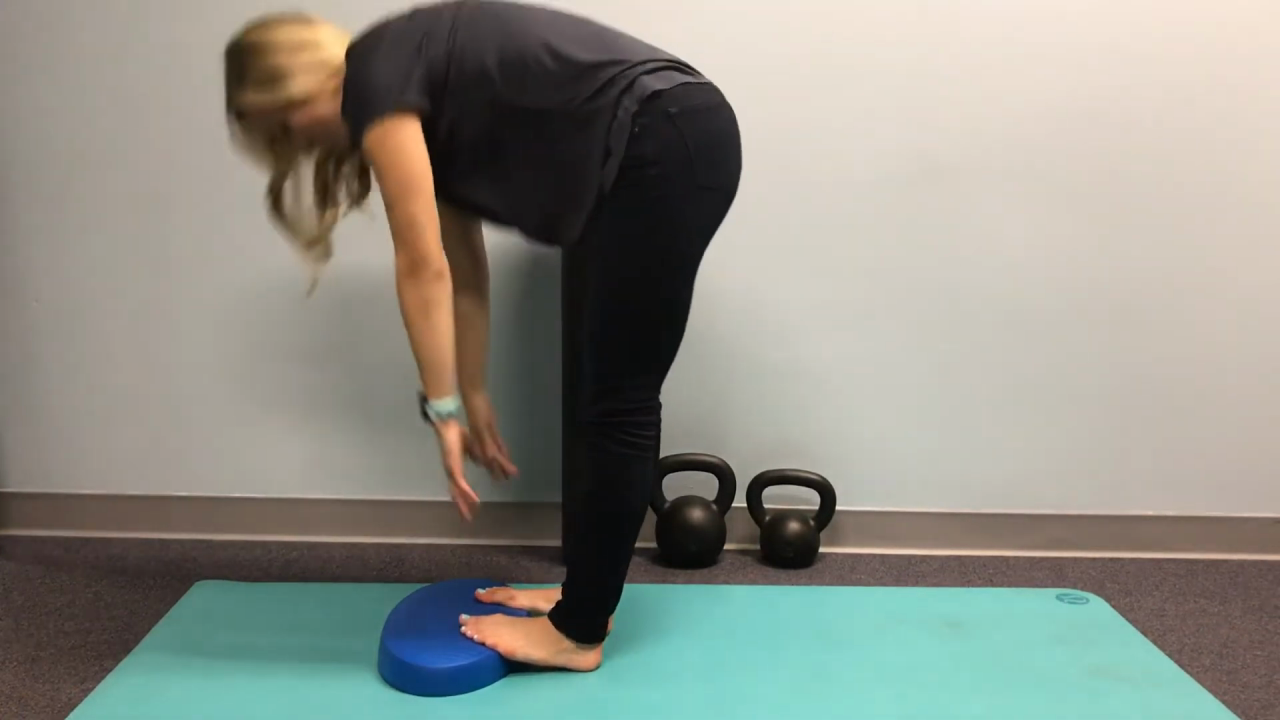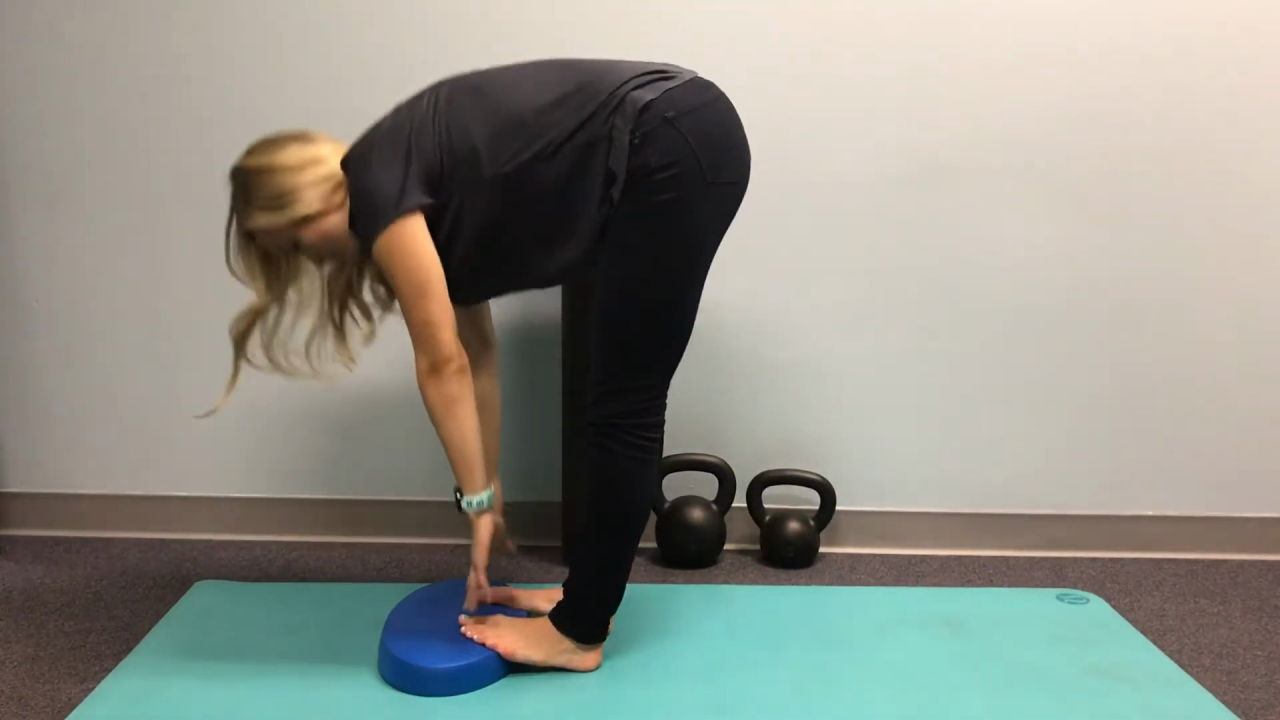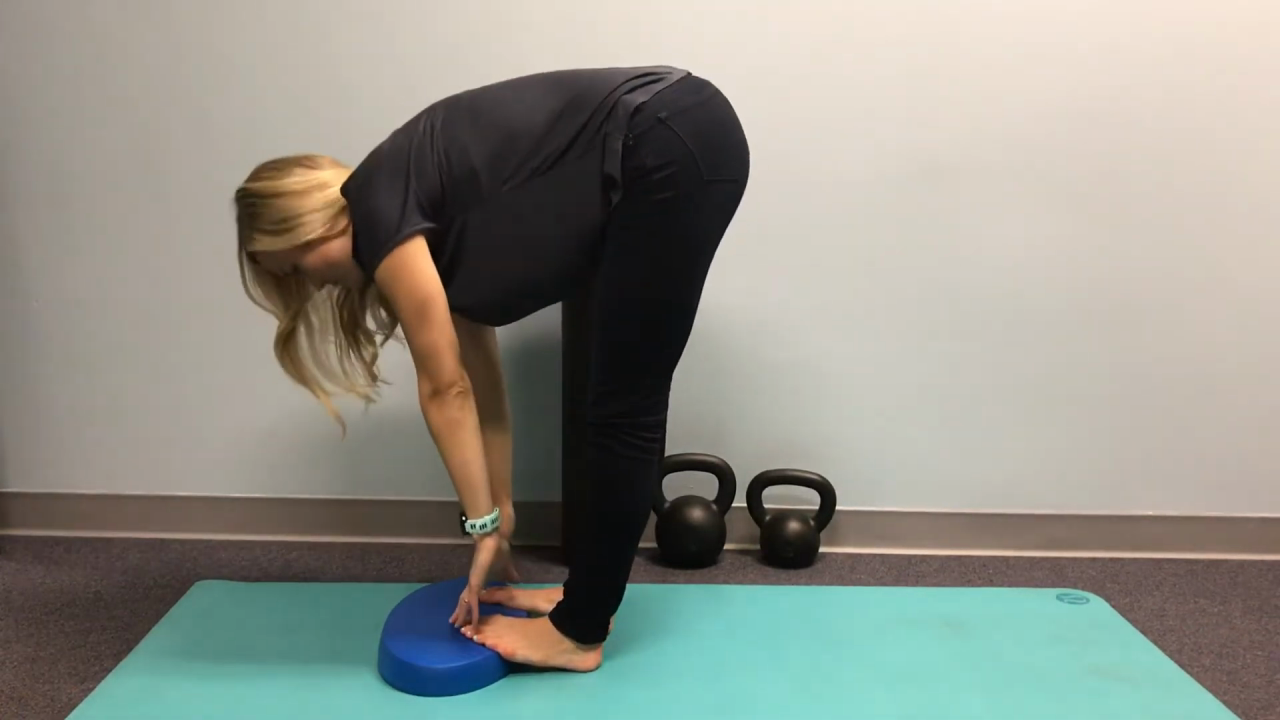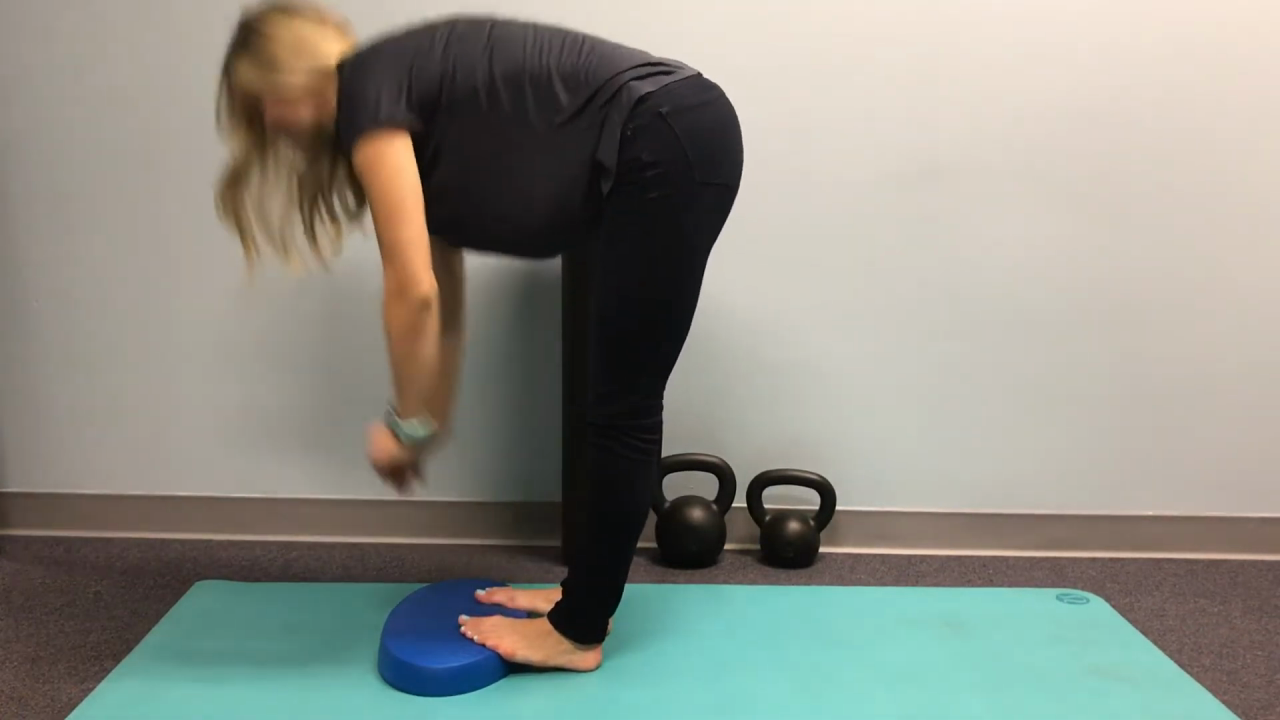
dt=0.3s
person 1, frame 1
left shoulder: (381, 82)
right shoulder: (419, 95)
left elbow: (423, 267)
right elbow: (458, 268)
left wrist: (443, 410)
right wrist: (472, 399)
left hip: (668, 149)
right hip: (675, 143)
left knee: (619, 404)
right knee: (611, 398)
left ankle: (578, 631)
right ankle: (587, 595)
person 1, frame 2
left shoulder: (377, 187)
right shoulder: (419, 191)
left elbow: (442, 365)
right elbow: (472, 356)
left wrist: (479, 500)
right wrist: (487, 489)
left hip: (675, 151)
right hip: (681, 141)
left knee: (624, 408)
right knee: (620, 403)
left ankle: (578, 632)
right ankle: (587, 597)
person 1, frame 3
left shoulder: (381, 210)
right shoulder: (422, 210)
left elbow: (446, 389)
right elbow: (475, 380)
left wrist: (484, 525)
right wrist: (499, 513)
left hip: (671, 153)
right hip: (680, 142)
left knee: (624, 410)
right knee: (622, 403)
left ankle: (578, 631)
right ankle: (586, 598)
person 1, frame 4
left shoulder: (372, 98)
left elbow: (415, 293)
right elbow: (444, 299)
left wrist: (405, 428)
right wrist: (431, 423)
left hip: (670, 149)
right hip: (674, 141)
left knee: (624, 408)
right knee: (619, 403)
left ankle: (577, 631)
right ankle: (587, 593)
